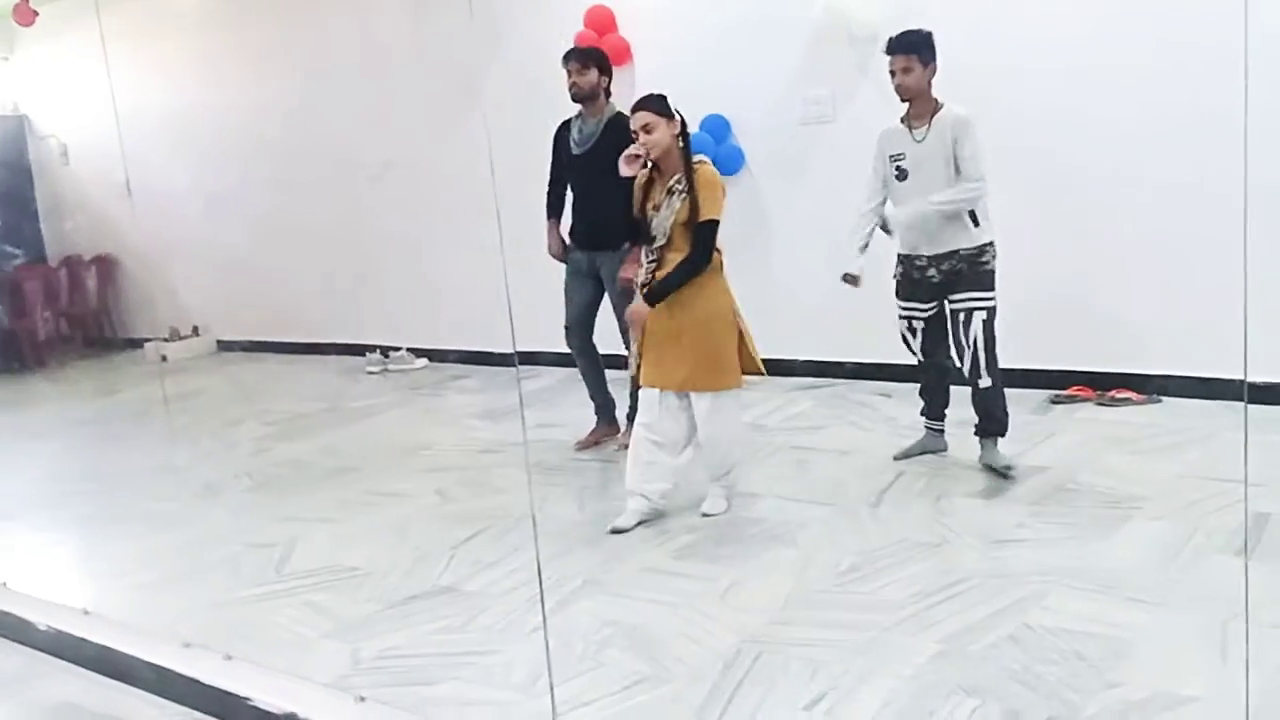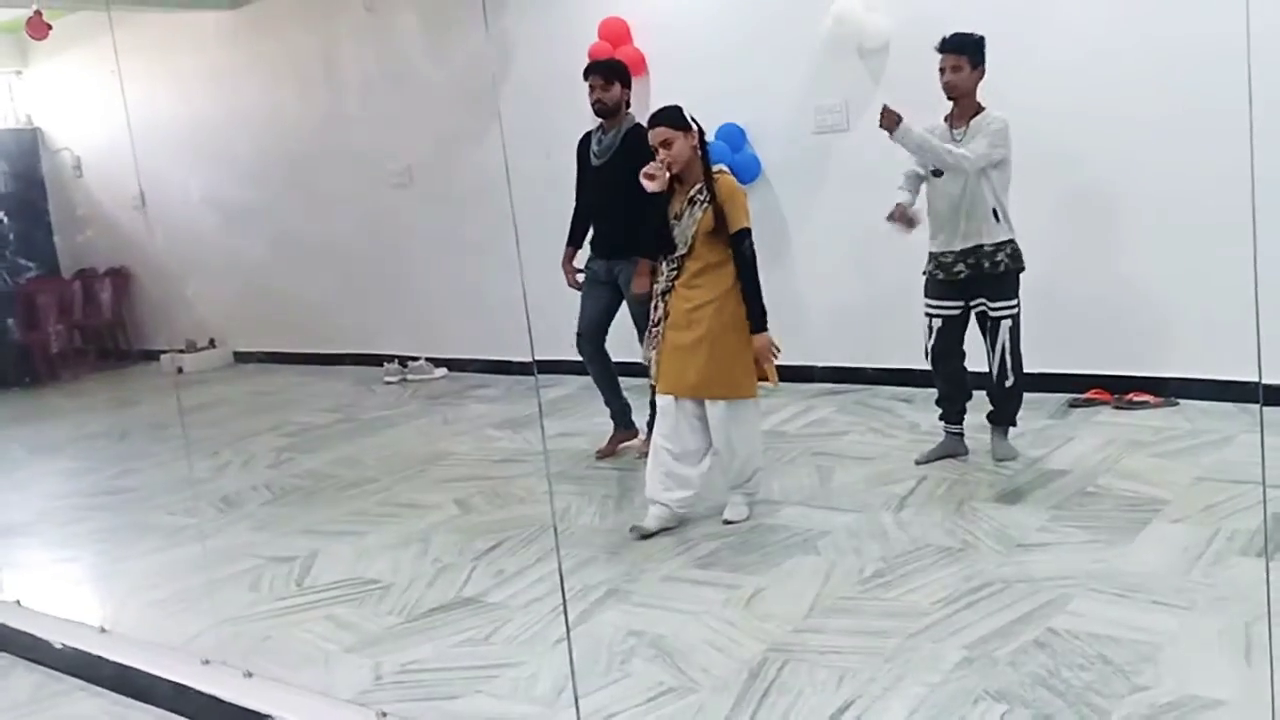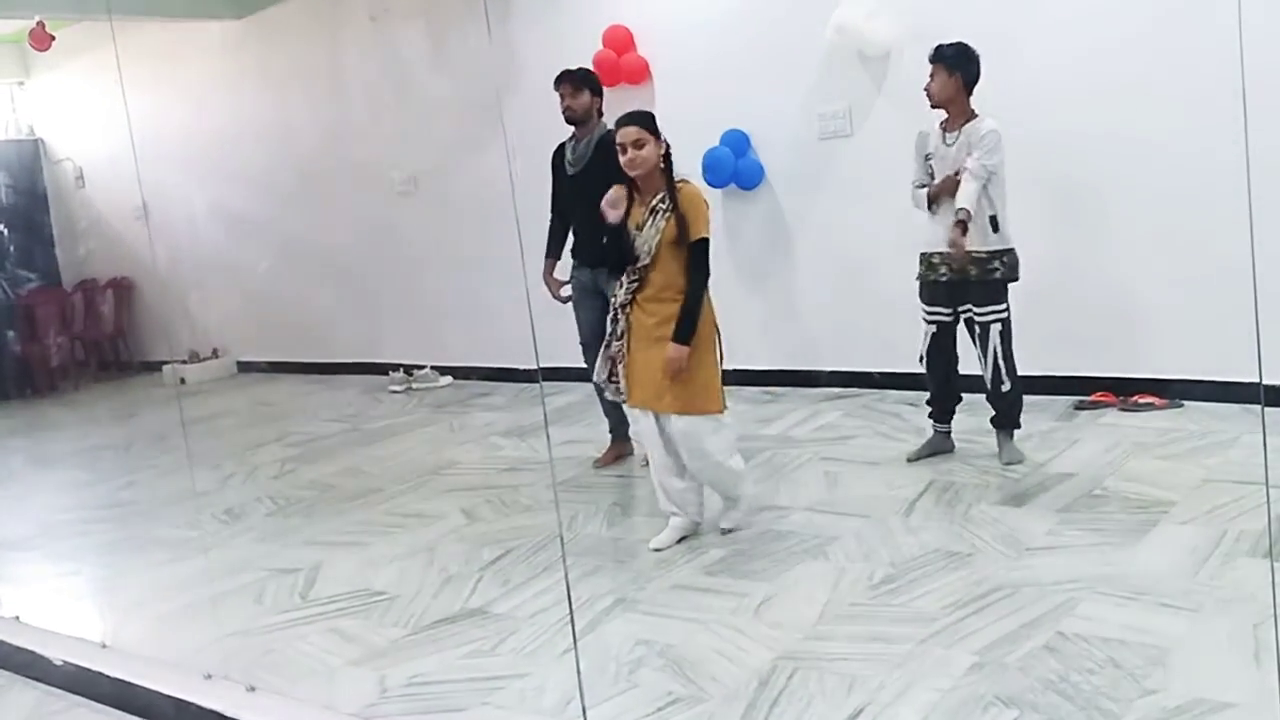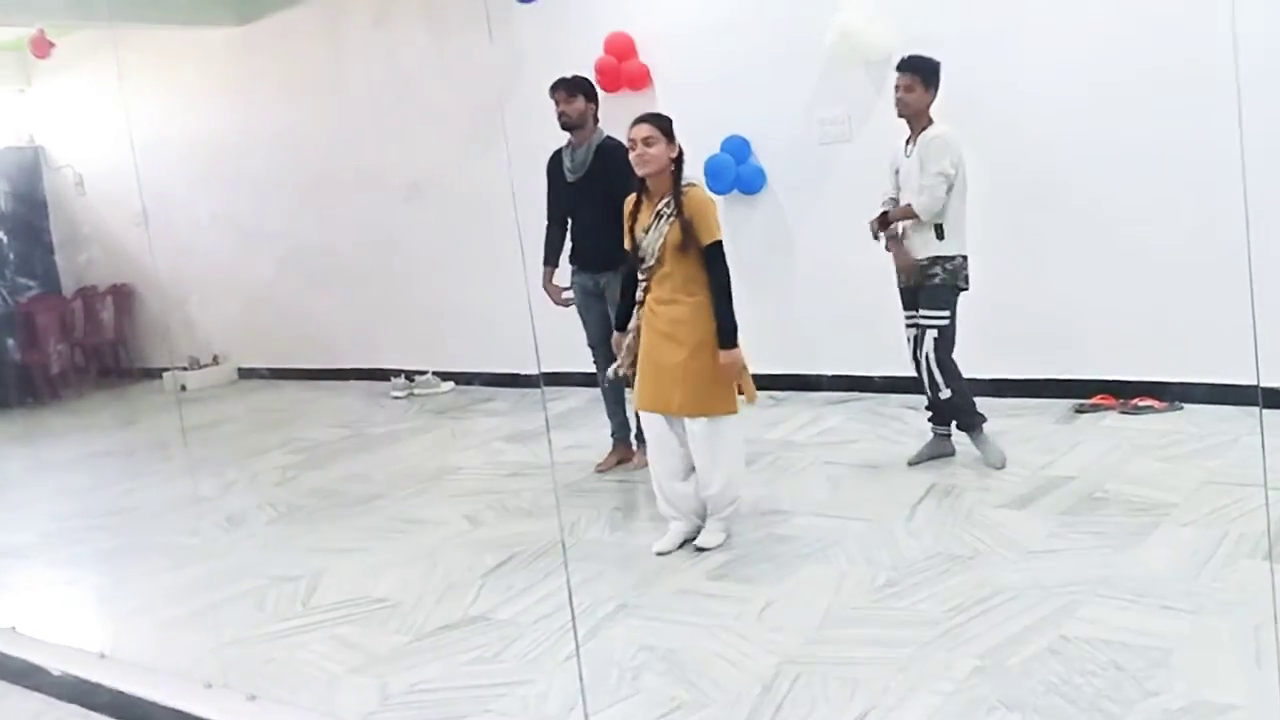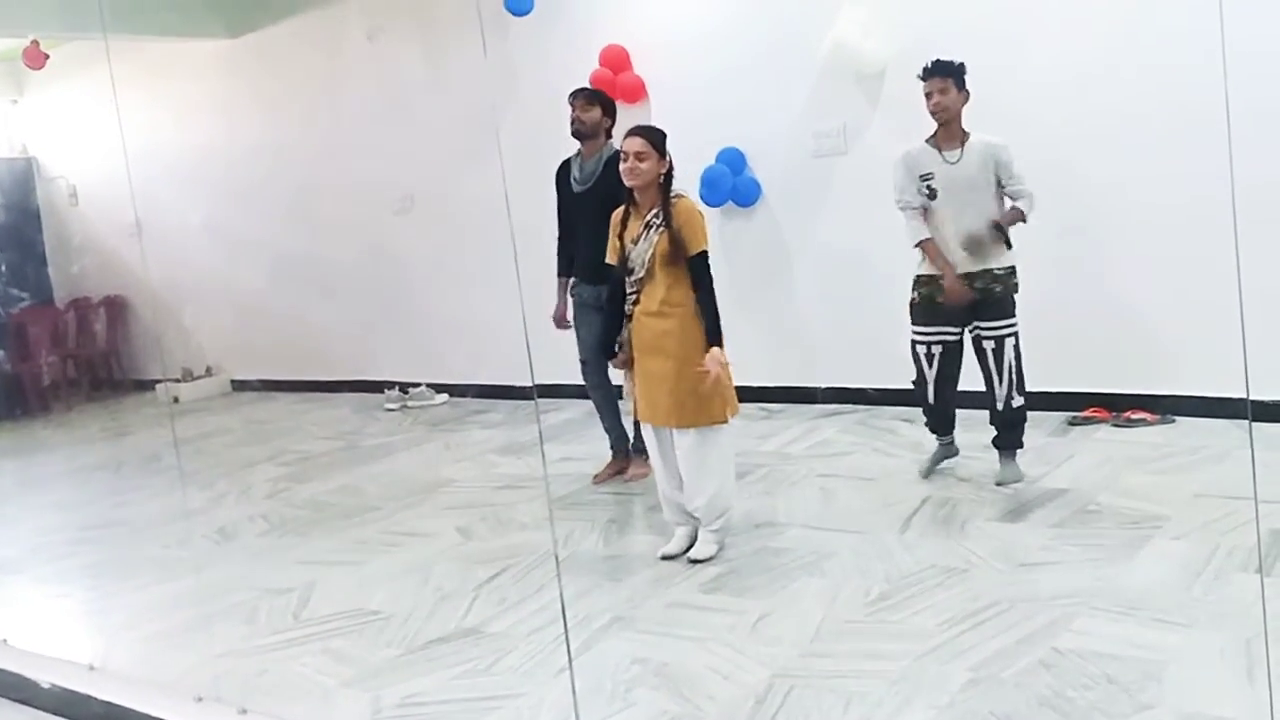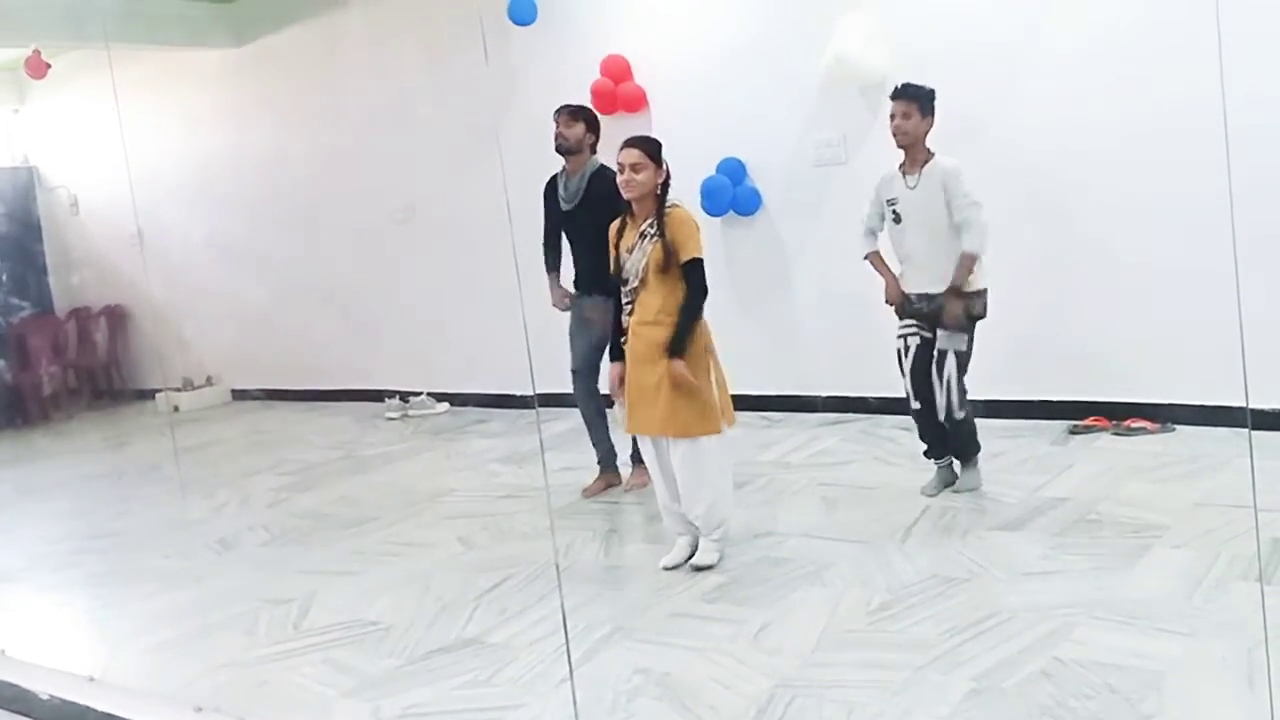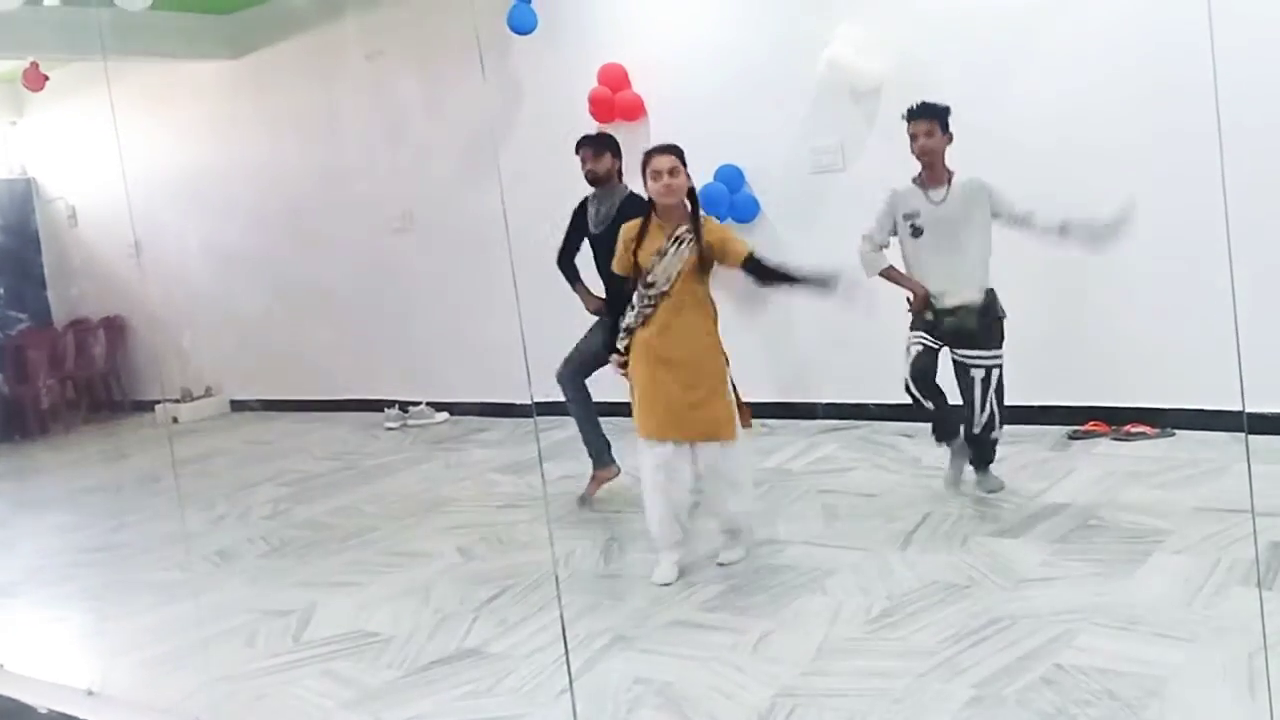
dt=0.7s
person 1, frame 1
left shoulder: (703, 177)
right shoulder: (646, 182)
left elbow: (701, 253)
left wrist: (651, 300)
right wrist: (626, 182)
left hip: (702, 304)
right hip: (660, 305)
left knee: (712, 403)
right knee: (655, 409)
left ankle: (720, 483)
right ankle: (644, 497)
person 1, frame 2
left shoulder: (723, 187)
right shoulder: (668, 191)
left elbow: (746, 258)
left wrist: (758, 326)
right wrist: (652, 196)
left hip: (721, 314)
right hip: (677, 316)
left knee: (729, 411)
right knee: (675, 413)
left ankle: (742, 492)
right ankle: (667, 503)
person 1, frame 3
left shoulder: (686, 197)
right shoulder: (623, 202)
left elbow: (699, 271)
left wrist: (683, 336)
right wrist: (613, 224)
left hip: (684, 325)
right hip: (641, 329)
left knee: (692, 425)
right knee: (654, 428)
left ankle: (731, 491)
right ankle: (682, 513)
person 1, frame 4
left shoulder: (694, 201)
right shoulder: (634, 205)
left elbow: (718, 273)
left wrist: (728, 339)
right wrist: (622, 325)
left hip: (697, 328)
right hip: (655, 330)
left knee: (707, 426)
right knee: (660, 430)
left ankle: (718, 515)
right ankle: (683, 517)
person 1, frame 5
left shoulder: (682, 212)
right shoulder: (621, 219)
left elbow: (703, 282)
right elbow: (618, 287)
left wrist: (714, 343)
right wrist: (615, 344)
left hip: (684, 337)
right hip: (644, 342)
left knee: (697, 434)
right knee: (659, 437)
left ankle: (711, 526)
right ankle: (683, 523)
person 1, frame 6
left shoulder: (677, 220)
right shoulder: (618, 230)
left elbow: (697, 289)
right elbow: (622, 297)
left wrist: (676, 351)
right wrist: (617, 359)
left hip: (681, 349)
right hip: (640, 350)
left knee: (693, 445)
right knee: (656, 446)
left ankle: (710, 537)
right ankle: (685, 534)
person 1, frame 7
left shoulder: (709, 232)
right shoulder: (633, 233)
left elbow: (761, 271)
left wrist: (817, 281)
right wrist: (618, 348)
left hip: (702, 361)
right hip: (651, 360)
left knee: (717, 456)
right knee: (660, 456)
left ankle: (735, 533)
right ankle: (668, 549)
person 2, frame 1
left shoulder: (957, 123)
right shoulder: (888, 138)
left elbow: (973, 186)
right elbow: (875, 201)
left wrist: (907, 214)
right wrist: (857, 255)
left hip: (967, 255)
right hip: (916, 262)
left knee: (977, 353)
right knee: (928, 353)
left ankle: (990, 442)
right ankle: (934, 431)
person 2, frame 2
left shoulder: (994, 127)
right shoulder: (931, 133)
left elbow: (964, 161)
right elbow: (912, 181)
left wrist: (903, 130)
right wrist: (902, 206)
left hip: (993, 255)
right hip: (943, 258)
left knee: (1002, 349)
right knee: (942, 350)
left ankle: (1001, 430)
right ankle: (953, 433)
person 2, frame 3
left shoulder: (986, 133)
right shoulder: (926, 139)
left elbow: (973, 184)
left wrist: (961, 229)
right wrist: (941, 188)
left hip: (982, 259)
right hip: (935, 260)
left knee: (995, 351)
right knee: (936, 351)
left ankle: (1005, 434)
right ankle: (941, 431)
person 2, frame 4
left shoulder: (940, 140)
right shoulder: (901, 152)
left elbow: (930, 202)
right elbow: (892, 205)
left wrist: (885, 220)
right wrist: (898, 246)
left hip: (941, 264)
right hip: (911, 266)
left knee: (934, 355)
right knee: (922, 357)
left ankle: (976, 431)
right ankle: (941, 434)
person 2, frame 5
left shoulder: (991, 150)
right shoulder: (912, 160)
left elbow: (1024, 199)
right elbow: (915, 224)
left wrist: (996, 228)
right wrist: (946, 273)
left hip: (991, 278)
right hip: (935, 281)
left knee: (1003, 369)
right knee: (931, 372)
left ankle: (1008, 454)
right ankle: (945, 440)
person 2, frame 6
left shoulder: (947, 173)
right shoulder: (888, 183)
left elbow: (975, 232)
right elbow: (870, 234)
left wrist: (956, 292)
right wrist: (889, 278)
left hip: (958, 295)
right hip: (914, 298)
left knee: (947, 385)
right knee: (915, 384)
left ankle: (969, 461)
right ankle: (943, 465)
person 2, frame 7
left shoulder: (978, 190)
right shoulder: (899, 199)
left elbow: (1027, 219)
right elbow: (869, 251)
left wrist: (1085, 230)
right wrist: (911, 286)
left hip: (977, 309)
right hip: (928, 314)
left knee: (984, 397)
right knee: (918, 375)
left ankle: (981, 464)
right ankle: (954, 440)
person 3, frame 1
left shoulder: (623, 129)
right shoulder: (564, 132)
left elbow: (638, 192)
left wrist: (634, 254)
right wrist: (553, 229)
left hip: (618, 251)
right hip: (580, 252)
left knee: (632, 336)
right knee: (576, 334)
left ankle: (636, 420)
right ankle: (605, 419)
person 3, frame 2
left shoulder: (642, 141)
right shoulder: (586, 144)
left elbow: (655, 209)
left wrist: (645, 268)
right wrist: (569, 256)
left hip: (636, 261)
right hip: (600, 261)
right knee: (588, 341)
left ankle: (657, 428)
right ankle: (622, 423)
person 3, frame 3
left shoulder: (615, 148)
right shoulder: (561, 155)
left wrist: (627, 269)
right wrist: (549, 269)
left hip: (619, 268)
right hip: (583, 271)
right knee: (593, 353)
right ankle: (619, 437)
person 3, frame 4
left shoulder: (613, 153)
right shoulder: (557, 162)
right elbow: (556, 221)
right wrist: (548, 276)
left hip: (619, 271)
right hip: (583, 275)
right knee: (603, 358)
left ankle: (646, 439)
right ankle: (621, 442)
person 3, frame 5
left shoulder: (621, 166)
right shoulder: (565, 172)
right elbow: (566, 235)
right wrist: (561, 294)
right hip: (586, 287)
right knee: (592, 370)
left ankle: (641, 452)
right ankle: (619, 452)
person 3, frame 6
left shoulder: (605, 183)
right shoulder: (554, 187)
left wrist: (606, 301)
right wrist: (554, 281)
left hip: (618, 297)
right hip: (584, 298)
right knee: (583, 383)
left ankle: (642, 461)
right ankle: (608, 467)
person 3, frame 7
left shoulder: (636, 209)
right shoulder: (586, 209)
right elbow: (565, 258)
right wrist: (585, 295)
right hip: (614, 315)
right knee: (569, 374)
right ankle: (603, 463)
